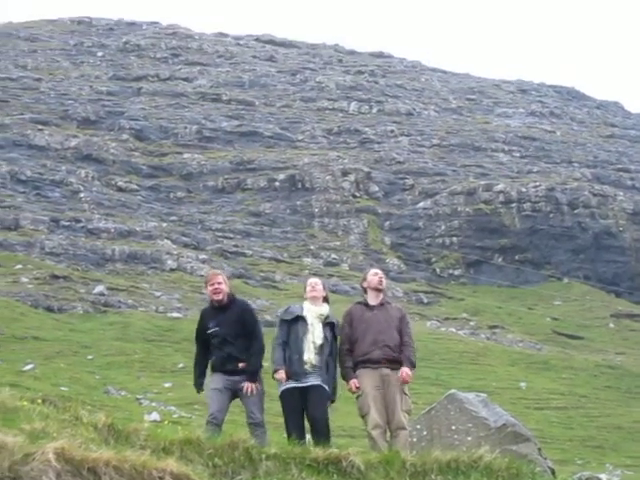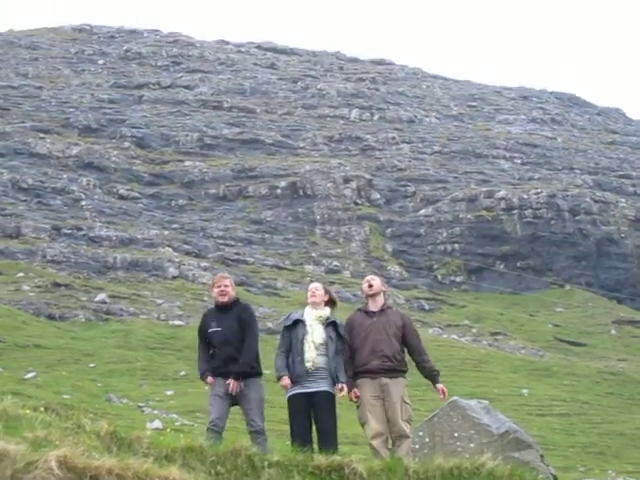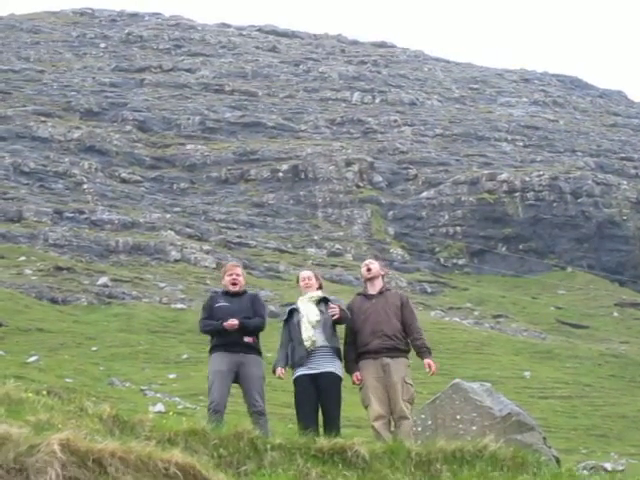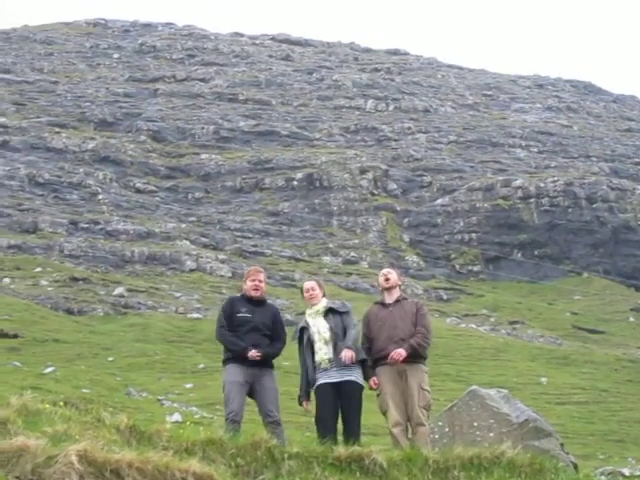
dt=0.3s
person 1, frame 1
left shoulder: (398, 312)
right shoulder: (353, 312)
left elbow: (408, 343)
right elbow: (345, 347)
left wrist: (407, 365)
right wrist: (349, 375)
left hip: (394, 372)
right hip: (366, 372)
left knee: (399, 423)
right knee: (374, 424)
person 1, frame 2
left shoulder: (399, 317)
right shoulder: (354, 320)
left elbow: (417, 350)
right elbow: (347, 354)
left wrist: (435, 379)
right wrist: (350, 384)
left hip: (395, 380)
right hip: (366, 382)
left knee: (401, 430)
right knee: (375, 433)
person 1, frame 3
left shoulder: (399, 298)
right shoulder: (354, 304)
left elbow: (413, 329)
right elbow: (350, 339)
left wrist: (425, 354)
right wrist: (352, 368)
left hip: (397, 360)
right hip: (368, 363)
left knee: (402, 411)
right knee: (377, 414)
person 1, frame 4
left shoulder: (415, 306)
right shoulder: (371, 313)
left elbow: (424, 334)
right elbow: (366, 346)
left wrist: (406, 349)
right wrist: (370, 373)
left hip: (414, 366)
right hip: (385, 369)
left knee: (419, 418)
right knee: (395, 421)
person 2, frame 1
left shoulder: (242, 308)
right shoulder: (206, 314)
left elbow: (257, 341)
right elbow: (201, 349)
left wrist: (252, 376)
right wrist: (199, 381)
left hip: (247, 374)
right hip: (220, 374)
left knee: (256, 420)
right knee: (214, 418)
person 2, frame 2
left shoulder: (244, 310)
right shoulder: (208, 316)
left elbow: (250, 344)
right elbow: (203, 349)
left wrist: (237, 374)
right wrist: (205, 373)
left hip: (249, 378)
right hip: (220, 379)
left knee: (256, 426)
right knee: (215, 425)
person 2, frame 3
left shoulder: (253, 298)
right shoulder: (214, 299)
left elbow: (261, 322)
right elbow: (203, 325)
left wrist: (241, 324)
right wrist: (222, 325)
left hip: (250, 355)
right hip: (221, 354)
left knee: (257, 407)
right knee: (216, 404)
person 2, frame 4
left shoulder: (272, 310)
right shoulder: (232, 303)
left elbow: (280, 341)
right elbow: (221, 333)
left wrist: (265, 354)
right wrist: (245, 351)
left hip: (264, 369)
right hip: (236, 366)
left knee: (273, 417)
right knee: (233, 415)
person 3, frame 1
left shoulder: (330, 322)
right shoulder: (291, 313)
left elbow: (332, 357)
right elbow: (279, 343)
left wrist: (331, 392)
right wrist: (278, 367)
left hip: (317, 379)
right hip: (291, 379)
left knee: (318, 417)
right knee: (294, 427)
person 3, frame 2
left shoulder: (333, 325)
right shoulder: (293, 320)
left elbow: (339, 354)
right elbow: (282, 350)
left wrist: (342, 380)
right wrist: (282, 373)
left hip: (323, 383)
right hip: (298, 383)
left knee: (327, 429)
right knee: (300, 432)
person 3, frame 3
left shoulder: (329, 303)
right shoulder: (293, 312)
left elbow: (344, 316)
right elbow: (285, 342)
left wrist: (340, 312)
right wrist: (280, 364)
left hip: (328, 361)
right hip: (303, 365)
left knee: (331, 411)
right knee: (305, 414)
person 3, frame 4
left shoulder: (340, 308)
right shoulder: (304, 325)
left elbow: (352, 328)
right elbow: (305, 360)
left wrist: (349, 347)
right wrist: (304, 392)
left hip: (348, 371)
right hip: (323, 375)
left knee: (351, 420)
right knee: (325, 418)
